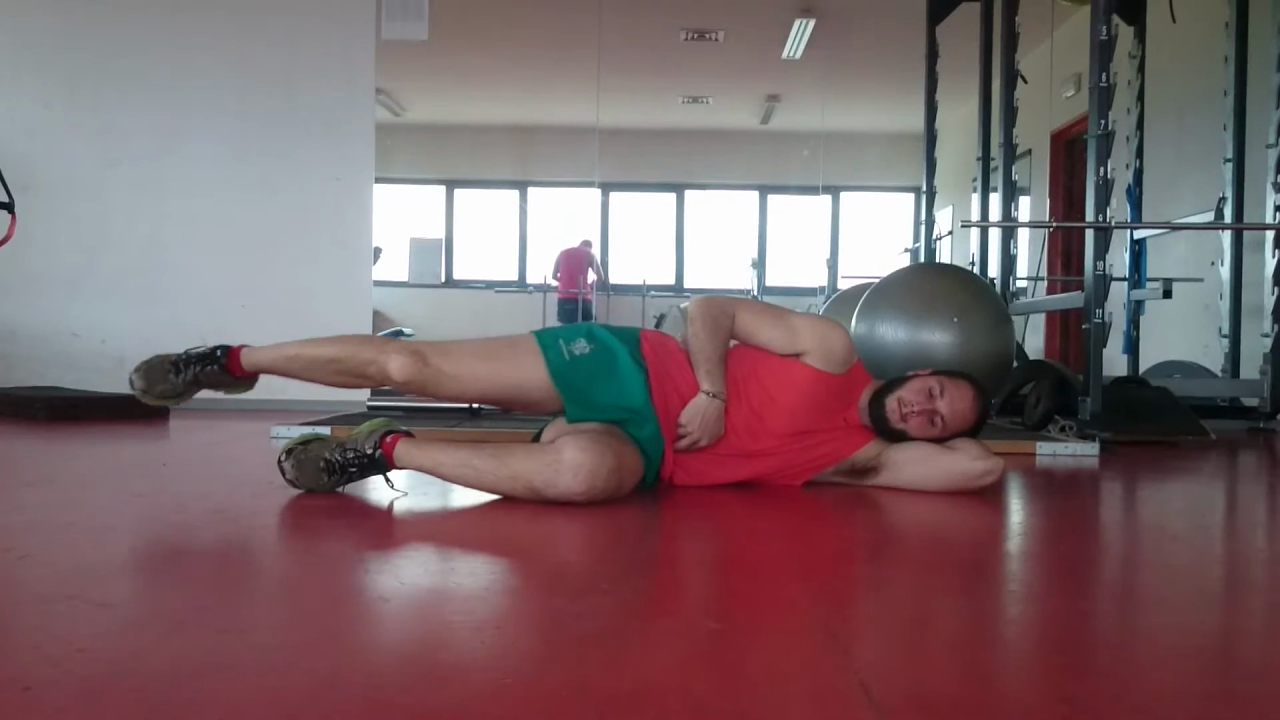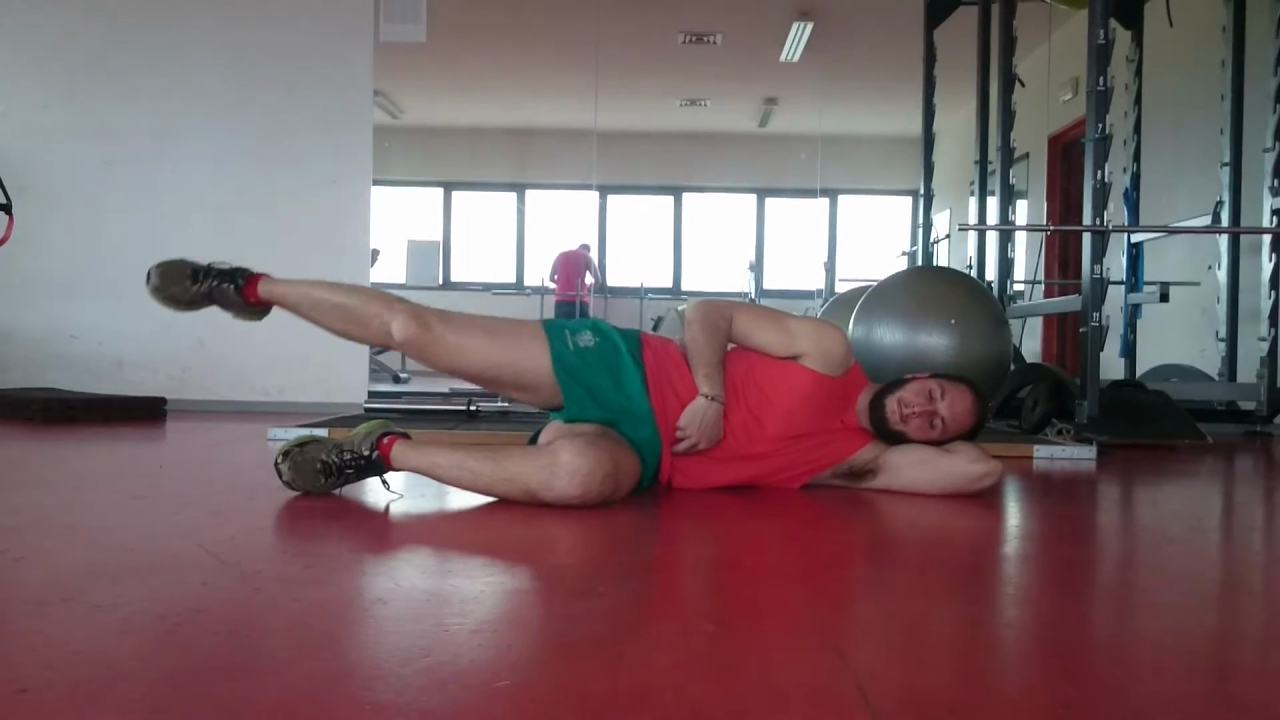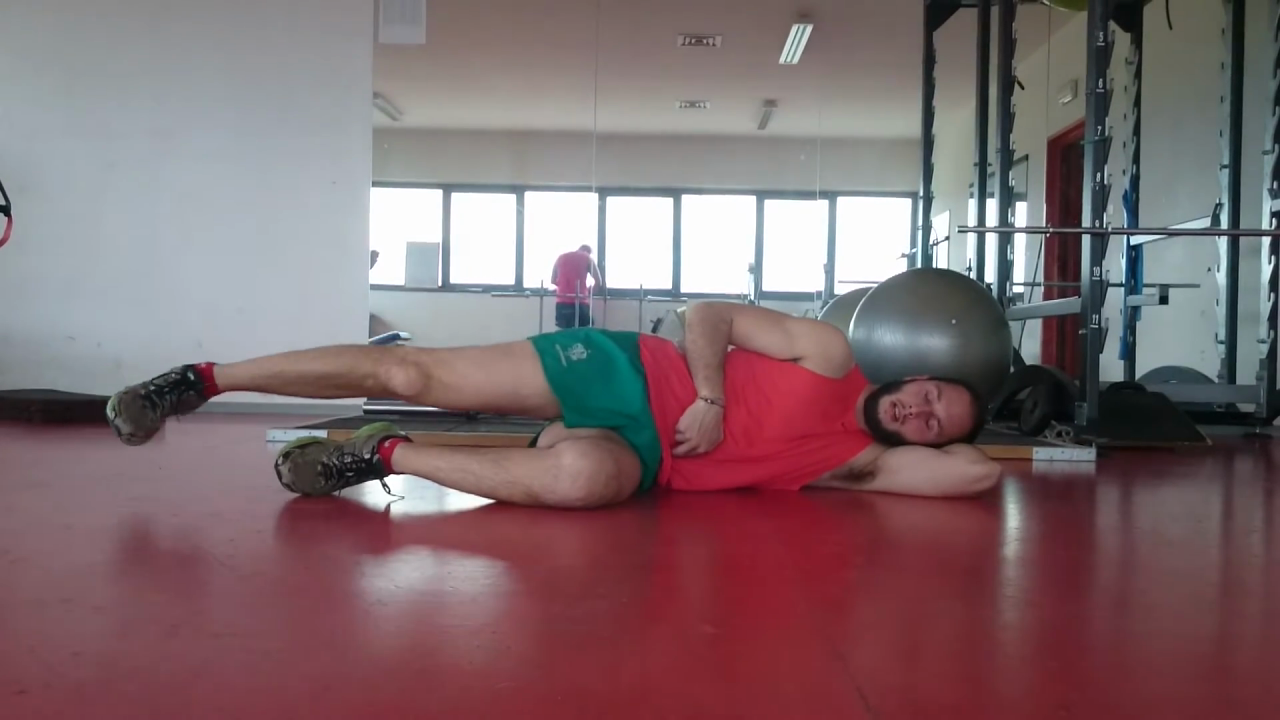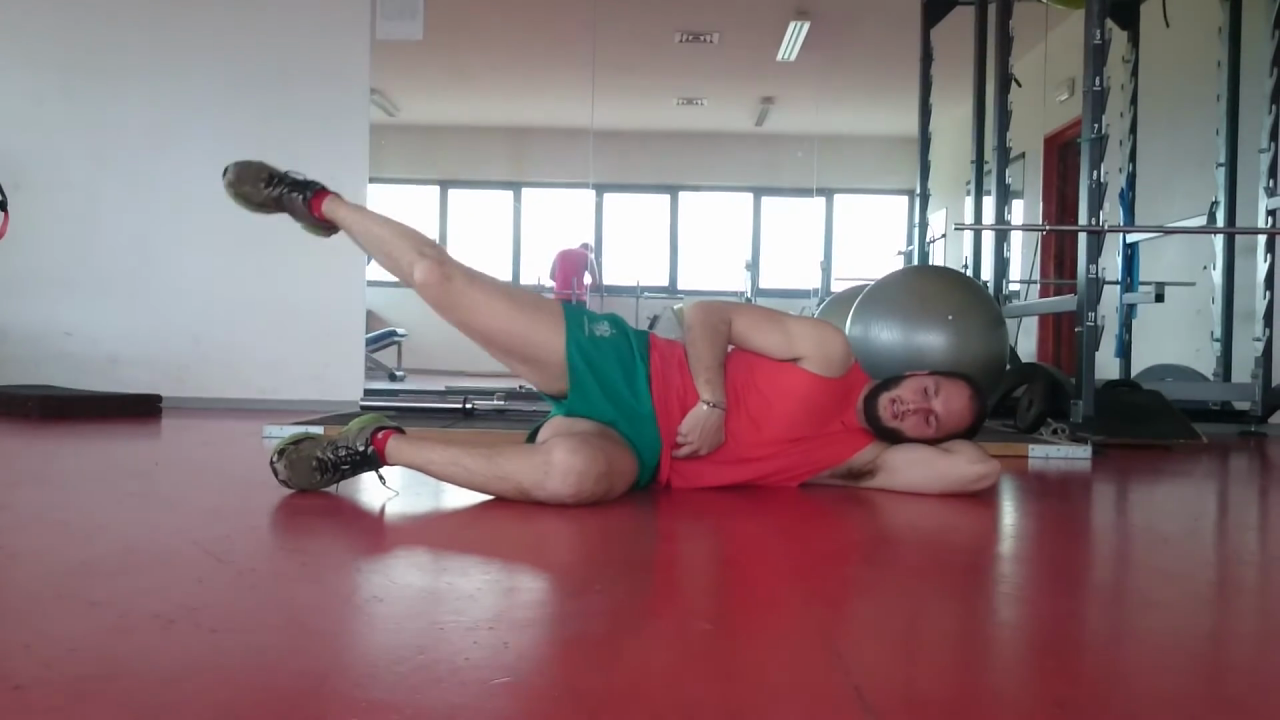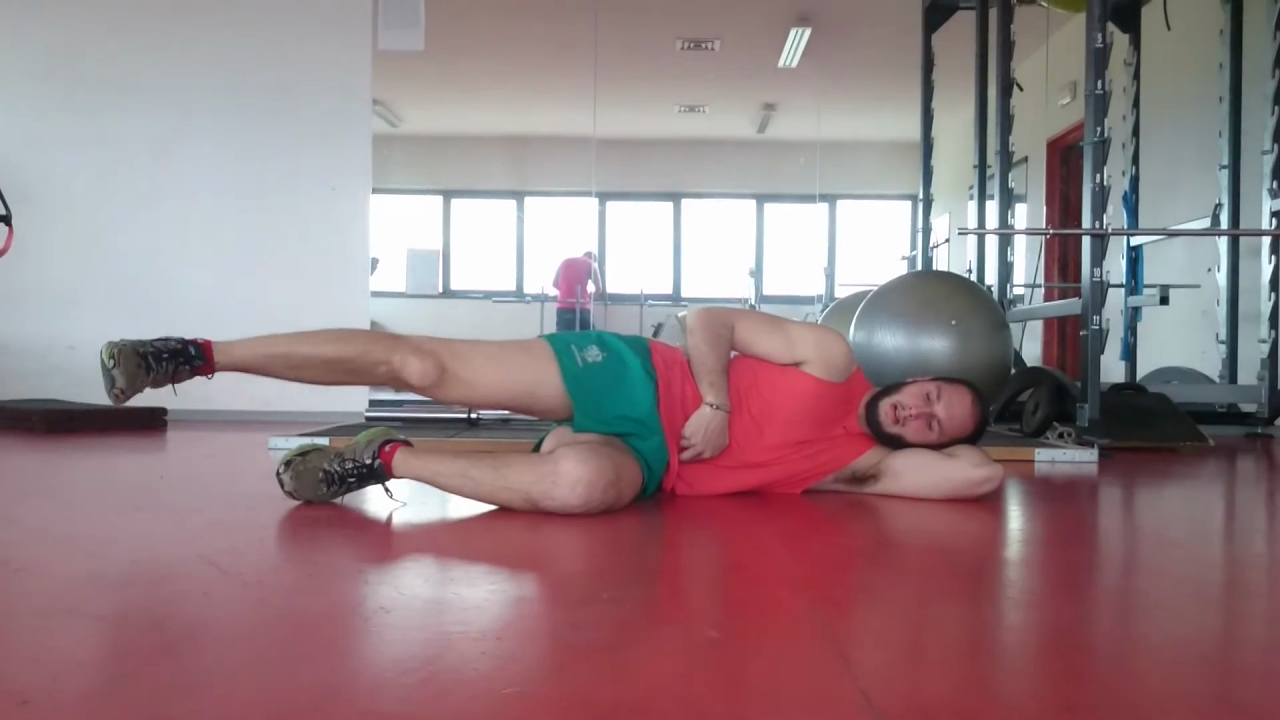
dt=1s
person 1, frame 1
left shoulder: (865, 458)
right shoulder: (829, 349)
left elbow: (981, 467)
right elbow: (712, 307)
right wrist: (713, 390)
left hip: (642, 449)
right hip: (624, 366)
left knee: (581, 472)
right knee: (406, 359)
left ankle: (387, 449)
right ankle: (236, 360)
person 1, frame 2
left shoulder: (859, 460)
right shoulder: (829, 354)
right elbow: (709, 311)
right wrist: (709, 394)
left hip: (638, 448)
right hip: (624, 369)
left knee: (579, 474)
right knee: (412, 327)
left ankle: (383, 450)
right ankle: (250, 287)
person 1, frame 3
left shoulder: (862, 463)
right shoulder: (831, 354)
left elbow: (977, 472)
right elbow: (710, 314)
right wrist: (710, 397)
left hip: (638, 449)
right hip: (623, 375)
left knee: (581, 475)
right knee: (404, 370)
left ankle: (384, 454)
right ankle: (207, 378)
person 1, frame 4
left shoulder: (862, 457)
right shoulder: (828, 354)
left elbow: (979, 471)
right elbow: (708, 311)
right wrist: (710, 397)
left hip: (639, 447)
right hip: (627, 363)
left knee: (577, 471)
right knee: (434, 273)
left ankle: (376, 447)
right ankle: (317, 204)
person 1, frame 5
left shoulder: (865, 465)
right shoulder: (832, 359)
left elbow: (980, 475)
right elbow: (710, 321)
right wrist: (715, 404)
left hip: (647, 456)
right hip: (630, 378)
left knee: (581, 483)
right knee: (422, 362)
left ankle: (382, 460)
right ankle: (198, 355)
